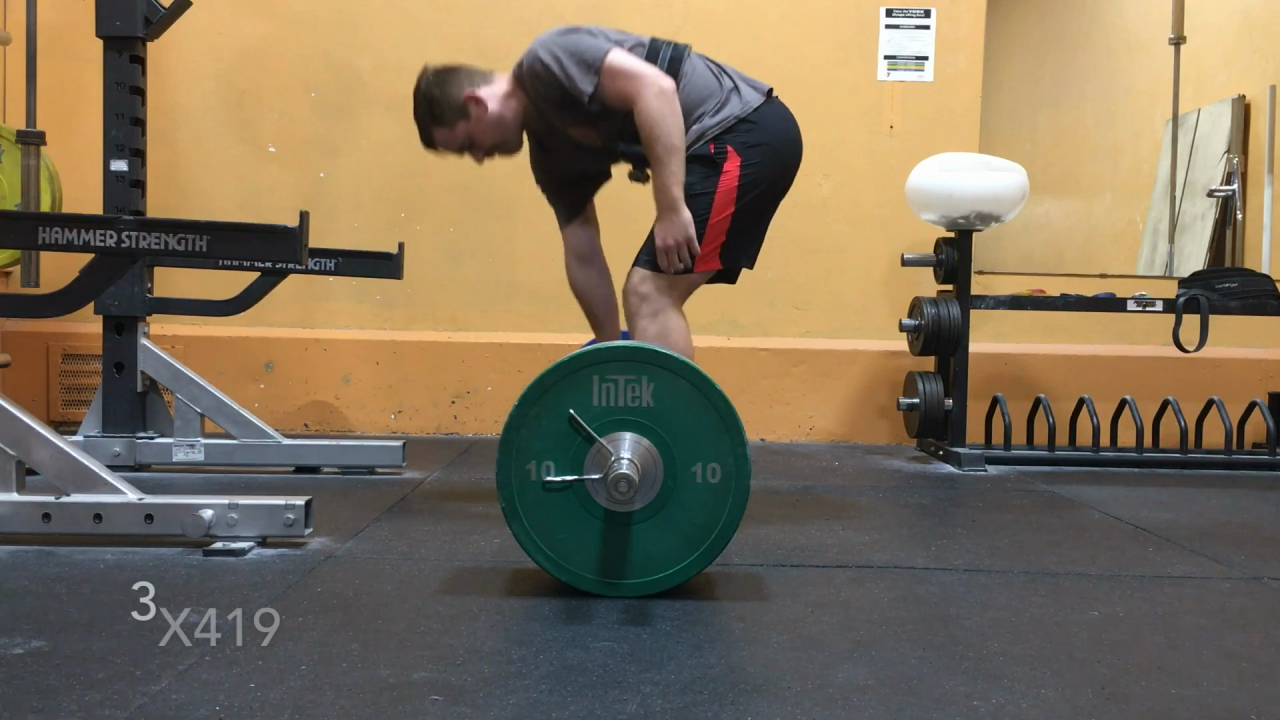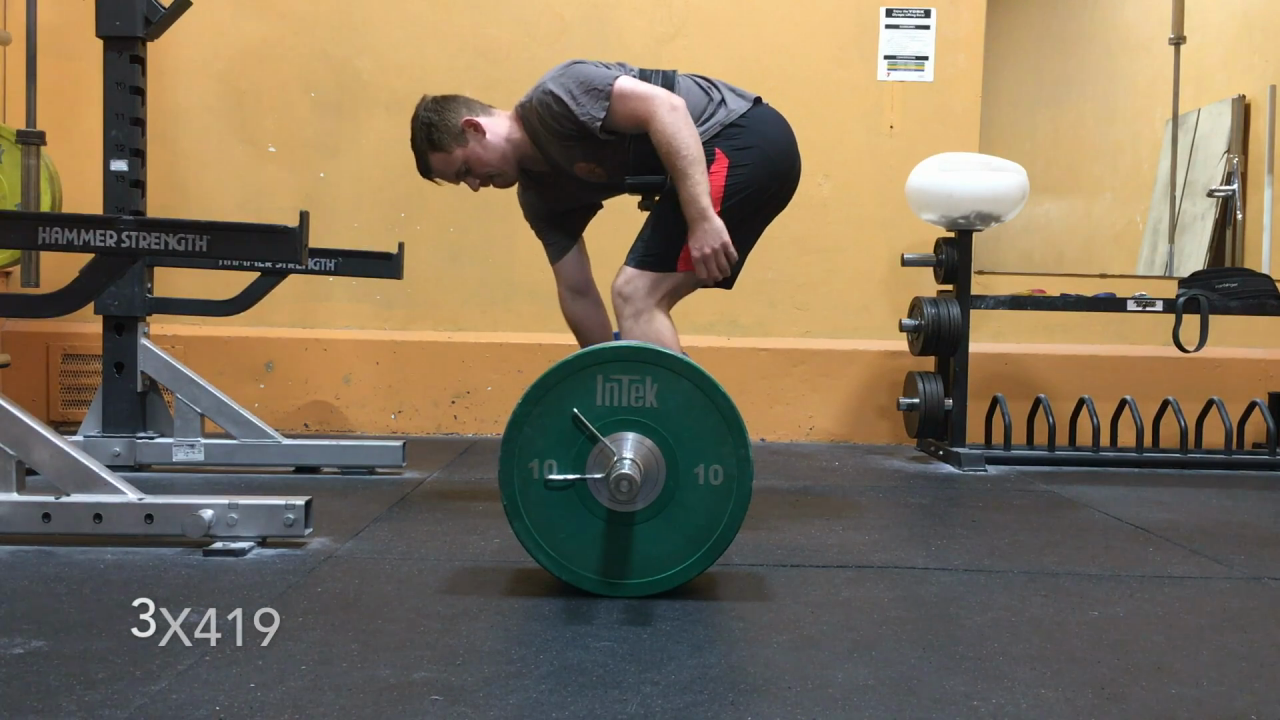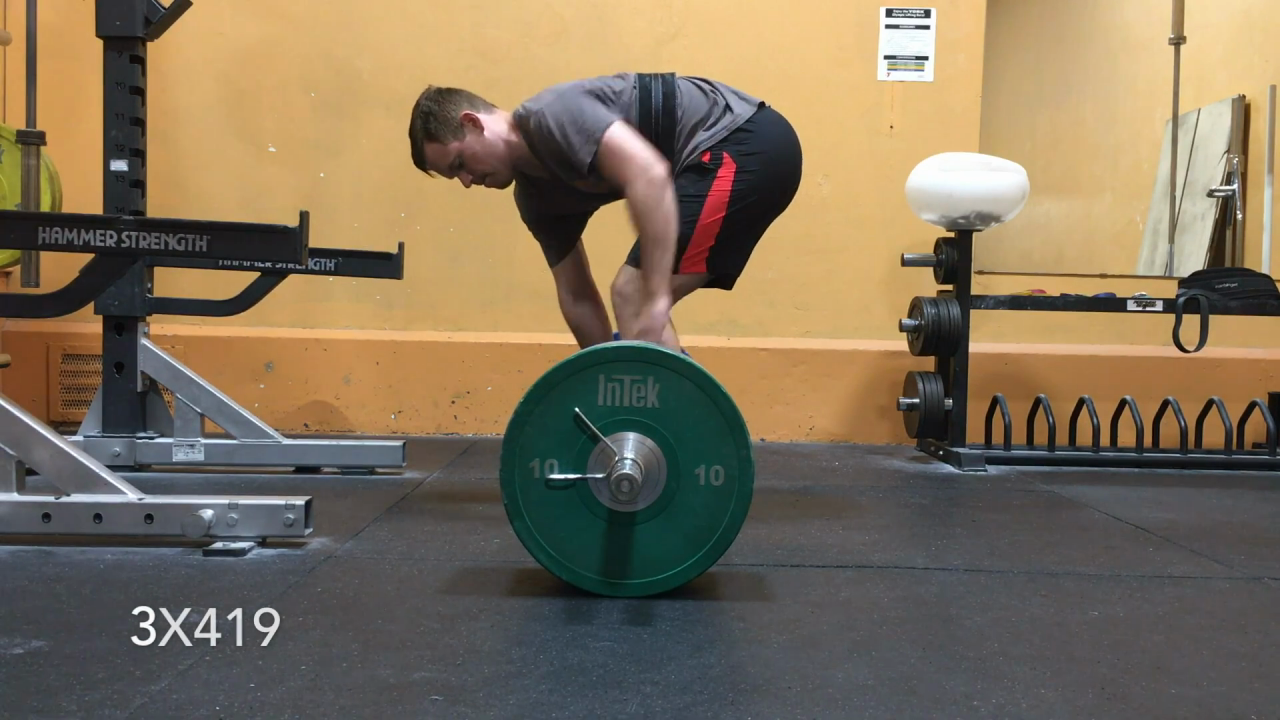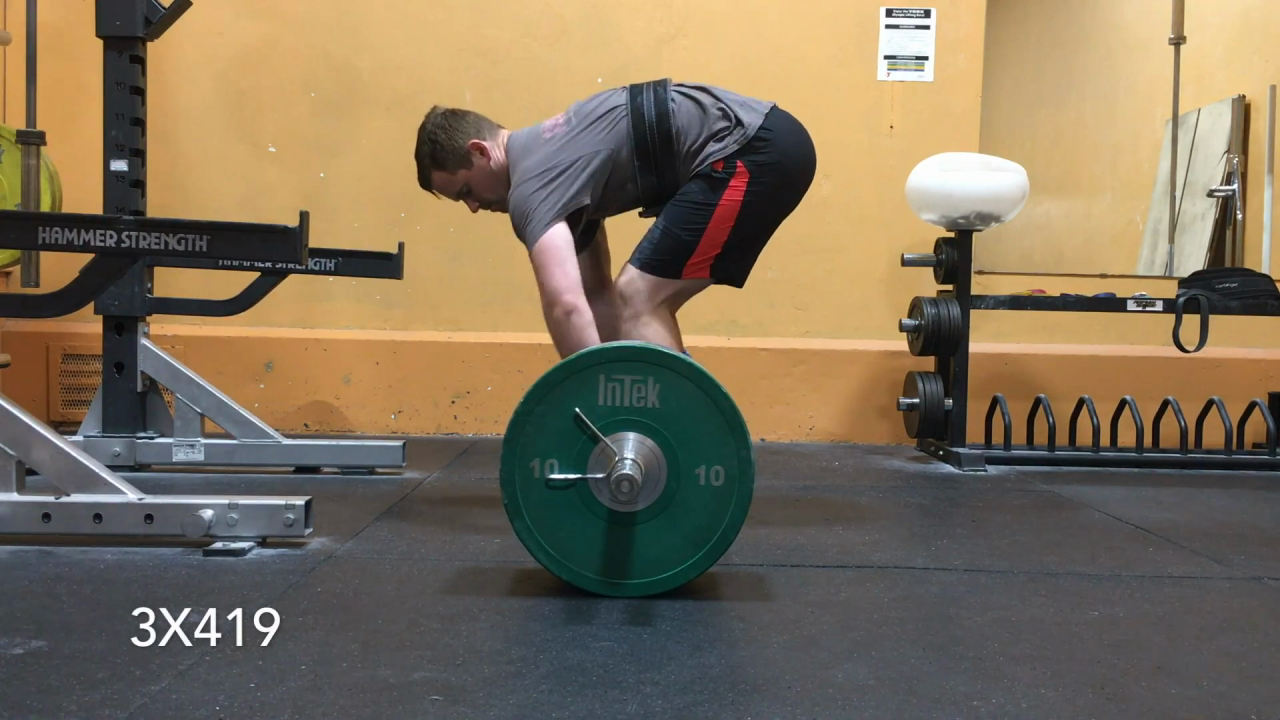
dt=0.5s
person 1, frame 1
left shoulder: (547, 63)
right shoulder: (550, 149)
left elbow: (655, 87)
right elbow: (583, 259)
left wrist: (670, 210)
left hip: (746, 131)
right hip: (746, 138)
left knee: (649, 294)
right knee: (652, 299)
person 1, frame 2
left shoulder: (553, 98)
right shoulder: (540, 191)
left elbow: (666, 107)
right elbow: (577, 293)
left wrist: (702, 219)
left hip: (746, 140)
right hip: (750, 150)
left knee: (636, 294)
right knee: (643, 299)
person 1, frame 3
left shoulder: (551, 118)
right shoulder: (537, 191)
left elbow: (648, 175)
right elbow: (576, 294)
left wrist: (655, 298)
left hip: (750, 144)
left knee: (634, 295)
right knee: (636, 298)
person 1, frame 4
left shoulder: (534, 181)
right shoulder: (560, 167)
left elbow: (564, 303)
right elbow: (595, 294)
left hip: (758, 151)
right hip: (766, 144)
left knee: (637, 298)
right knee: (648, 302)
